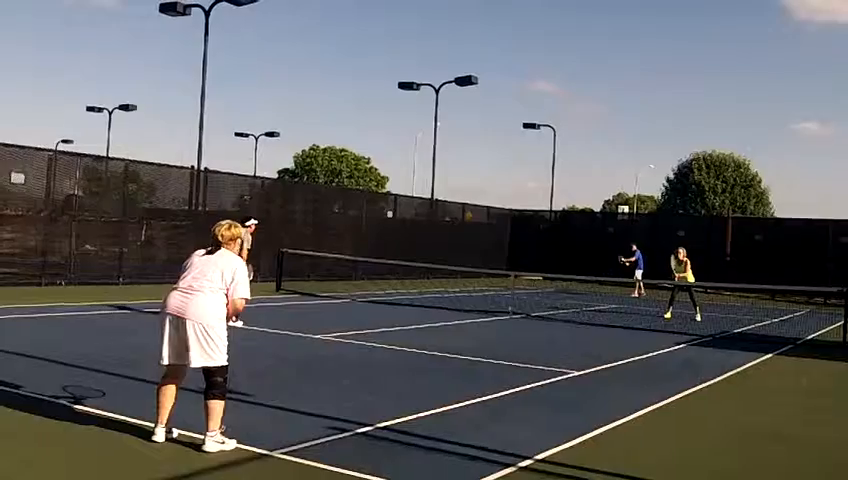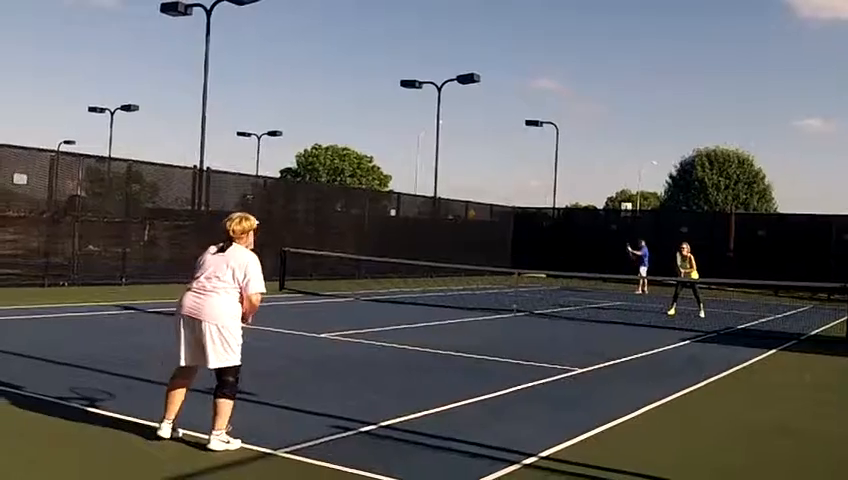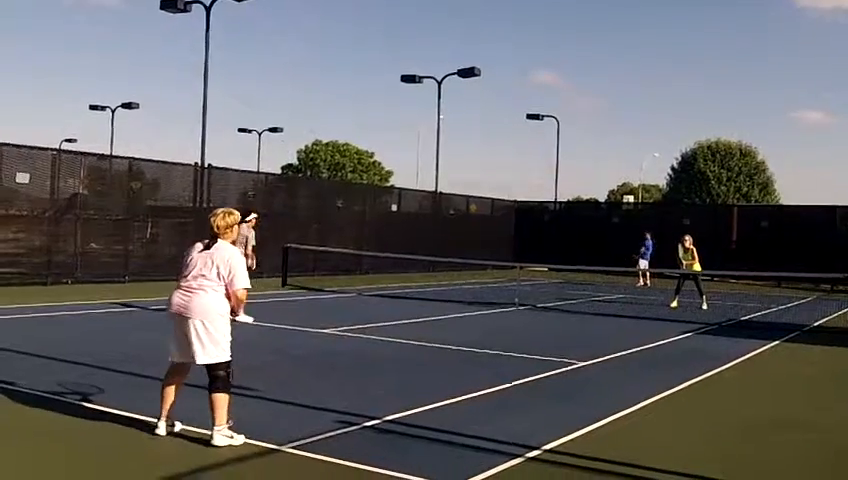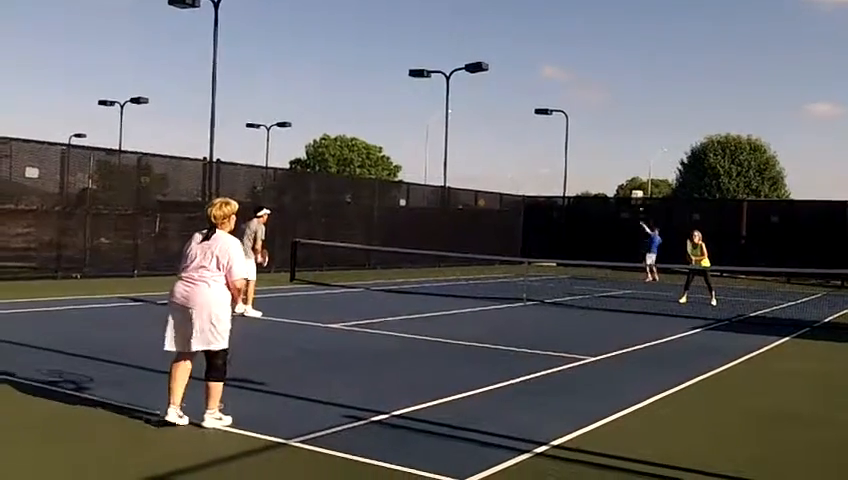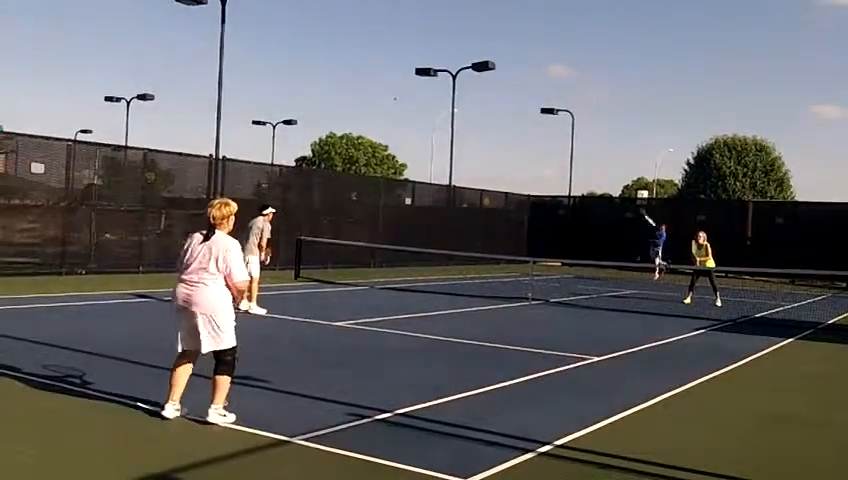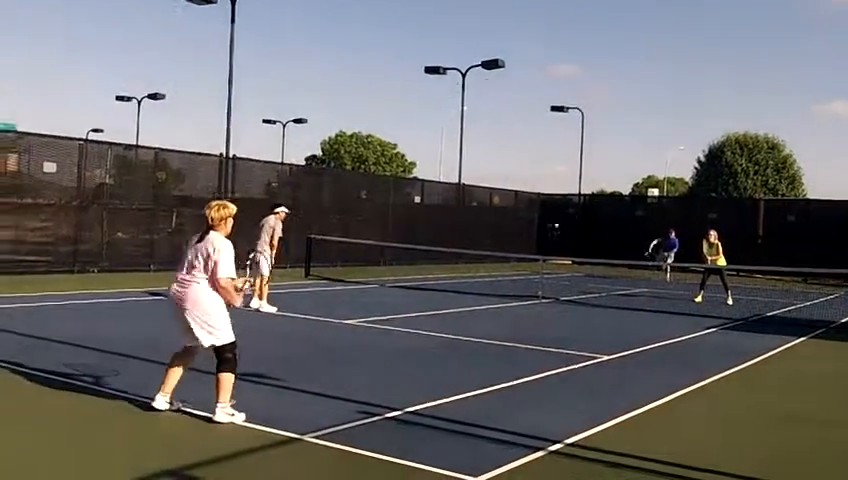
dt=0.4s
person 1, frame 1
left shoulder: (196, 255)
right shoulder: (236, 263)
right elbow: (237, 304)
right wrist: (225, 316)
left hip: (174, 307)
right hip: (204, 315)
left knee: (173, 371)
right knee: (217, 377)
left ankle: (160, 428)
right ankle: (213, 436)
person 1, frame 2
left shoulder: (209, 252)
right shoulder: (248, 258)
right elbow: (253, 299)
right wrist: (246, 316)
left hip: (190, 308)
right hip: (219, 316)
left knee: (185, 369)
right knee: (228, 376)
left ankle: (167, 424)
right ankle: (218, 436)
person 1, frame 3
left shoulder: (196, 248)
right shoulder: (233, 254)
right elbow: (239, 294)
right wrist: (235, 308)
left hip: (179, 305)
right hip: (208, 313)
left knee: (179, 365)
right knee: (220, 371)
left ankle: (164, 421)
right ankle: (220, 431)
person 1, frame 4
left shoulder: (195, 238)
right shoulder: (231, 244)
left elbow: (184, 270)
right elbow: (237, 284)
right wrist: (235, 297)
left hip: (181, 296)
right hip: (210, 303)
left knee: (183, 355)
right knee: (216, 359)
left ankle: (174, 409)
right ankle: (212, 414)
person 1, frame 5
left shoulder: (192, 239)
right shoulder: (230, 245)
left elbow: (182, 269)
right elbow: (239, 285)
right wrist: (235, 295)
left hip: (185, 299)
right hip: (212, 304)
left knee: (188, 352)
right knee: (226, 356)
left ankle: (172, 405)
right ankle: (217, 410)
person 1, frame 6
left shoulder: (197, 240)
right shoulder: (222, 245)
right elbow: (223, 282)
left wrist: (234, 284)
right wrist: (234, 299)
left hip: (182, 297)
right hip: (204, 302)
left knee: (189, 349)
right knee: (227, 353)
left ankle: (163, 397)
right ankle: (223, 408)
